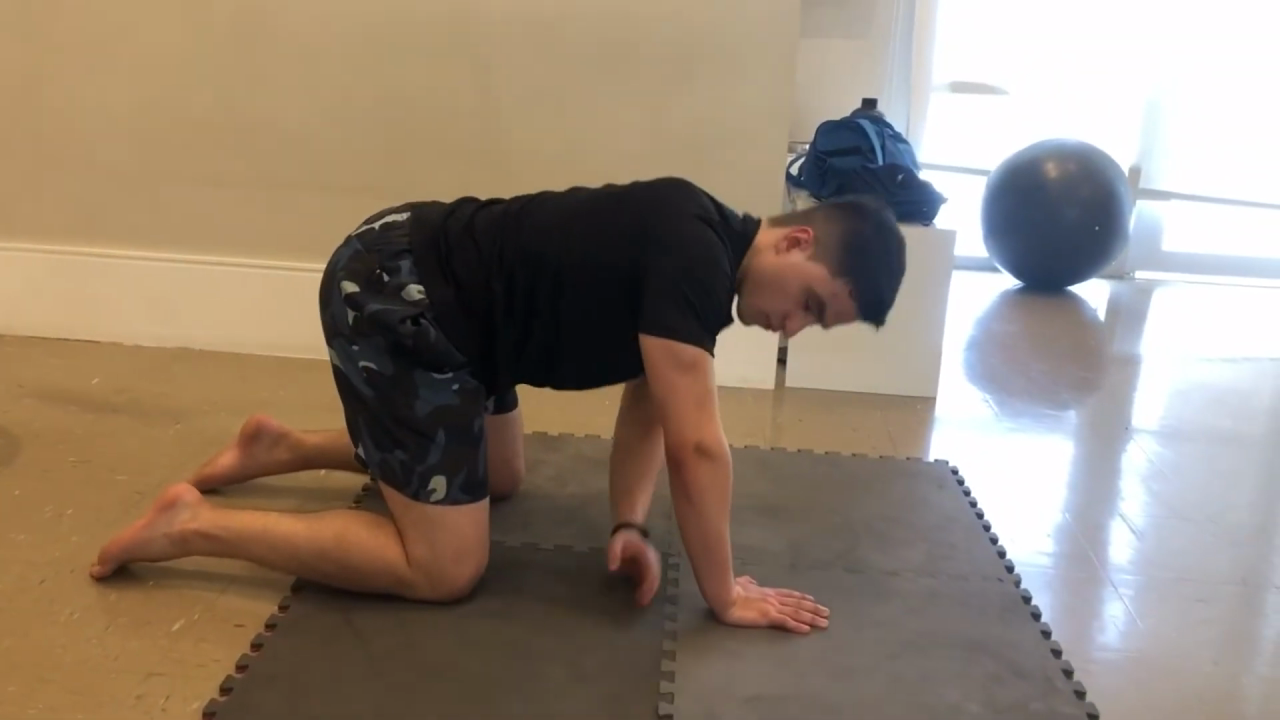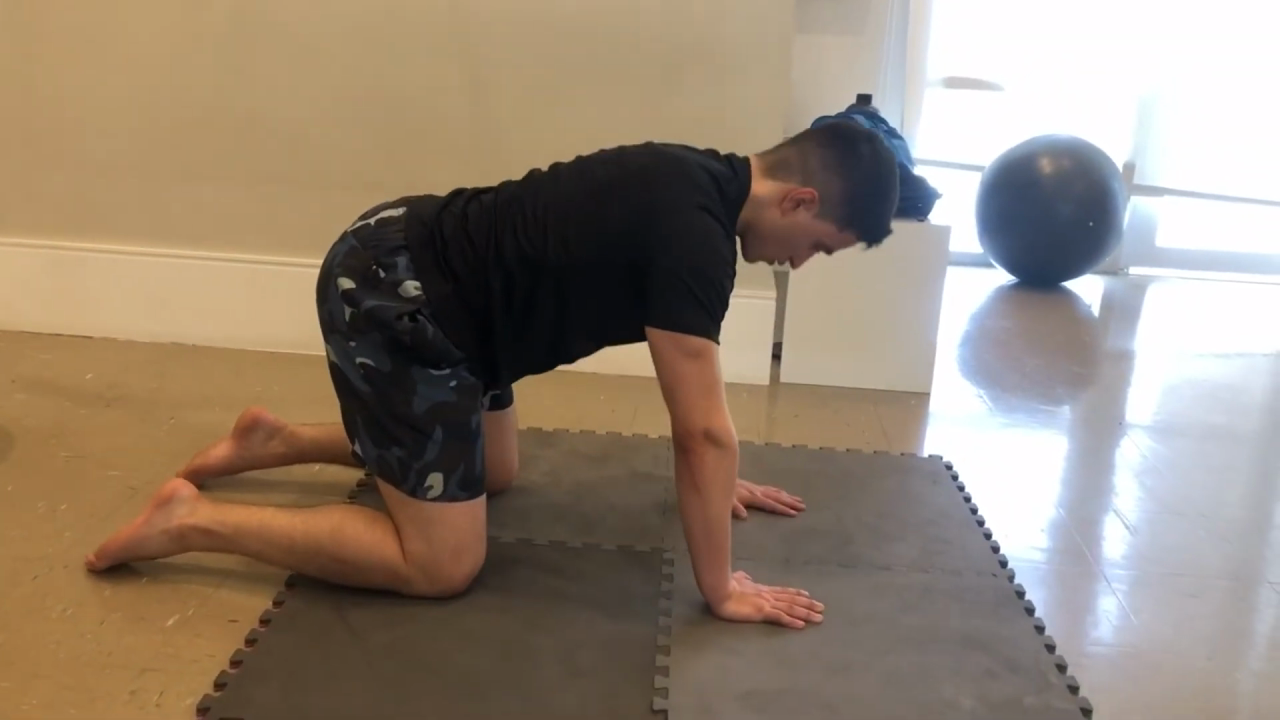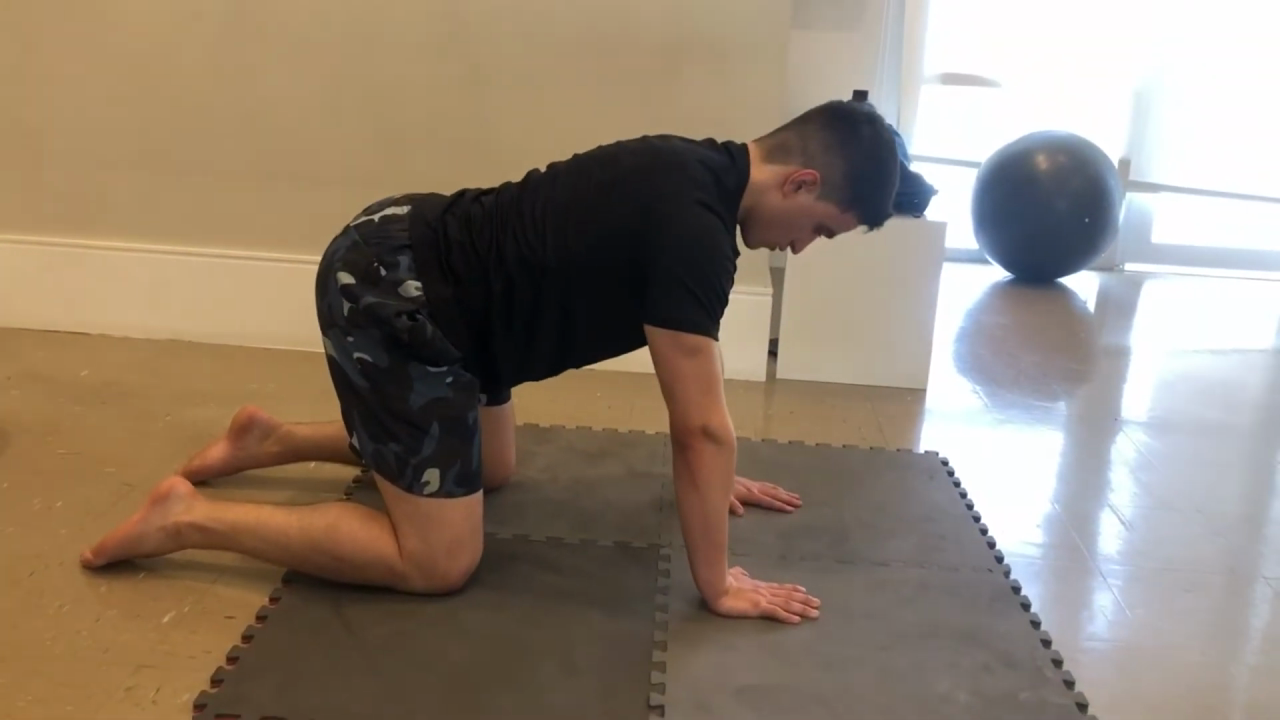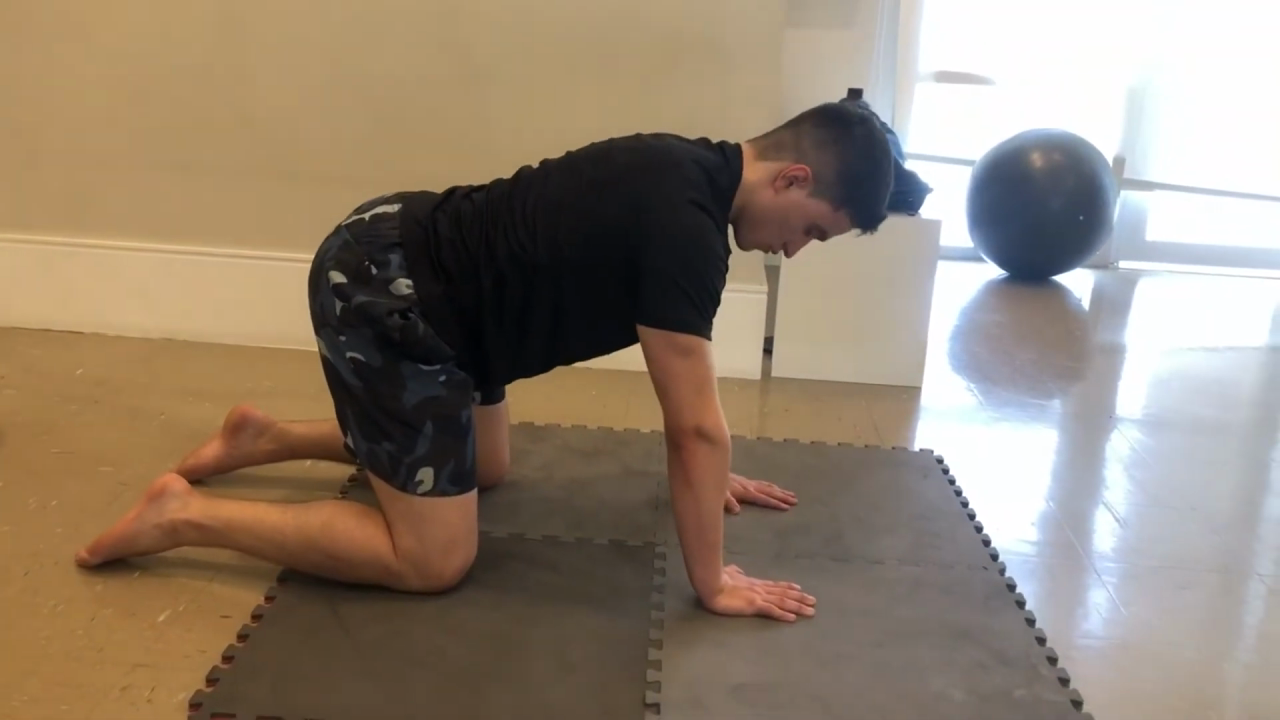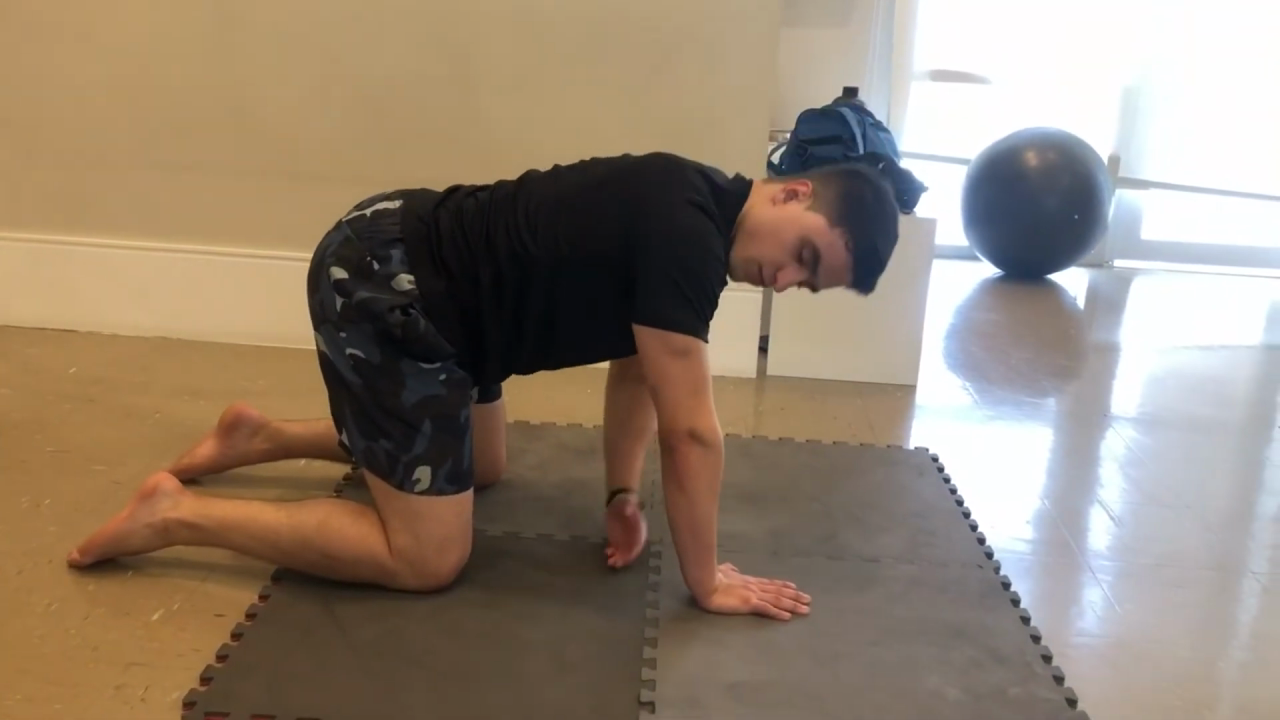
dt=0.4s
person 1, frame 1
left shoulder: (700, 250)
right shoulder: (693, 250)
left elbow: (645, 407)
right elbow: (696, 446)
left wrist: (628, 526)
right wrist: (724, 594)
left hip: (417, 286)
right hip: (390, 300)
left knee: (497, 478)
right knee: (446, 568)
left ankle: (284, 445)
right ankle: (196, 525)
person 1, frame 2
left shoulder: (695, 188)
right shoulder: (694, 231)
right elbow: (703, 431)
left wrist: (714, 479)
right wrist: (720, 587)
left hip: (408, 268)
right hip: (391, 297)
left knee: (491, 473)
right knee: (442, 564)
left ankle: (276, 439)
right ankle: (191, 521)
person 1, frame 3
left shoulder: (694, 178)
right shoulder: (694, 226)
right elbow: (702, 428)
left wrist: (713, 474)
right wrist: (717, 585)
left hip: (409, 260)
right hip: (390, 296)
left knee: (489, 470)
right knee: (440, 561)
left ankle: (274, 437)
right ankle: (191, 517)
person 1, frame 4
left shoulder: (687, 178)
right shoulder: (684, 225)
right elbow: (695, 428)
left wrist: (707, 474)
right wrist: (713, 582)
left hip: (402, 264)
right hip: (380, 294)
left knee: (483, 469)
right knee: (434, 559)
left ankle: (267, 435)
right ankle: (186, 514)
person 1, frame 5
left shoulder: (694, 221)
right shoulder: (685, 231)
left elbow: (633, 368)
right elbow: (691, 432)
left wrist: (622, 494)
right wrist: (706, 582)
left hip: (406, 269)
right hip: (378, 286)
left knee: (478, 468)
right knee: (428, 558)
left ankle: (263, 434)
right ankle: (178, 514)
